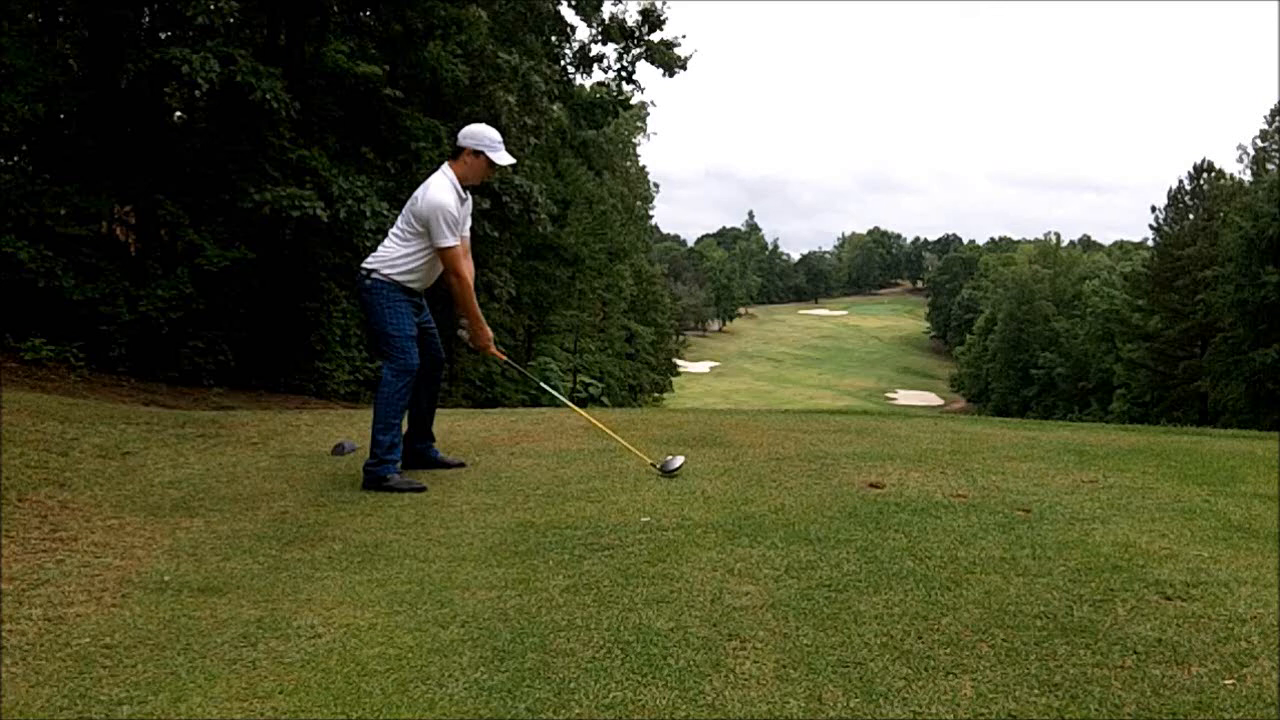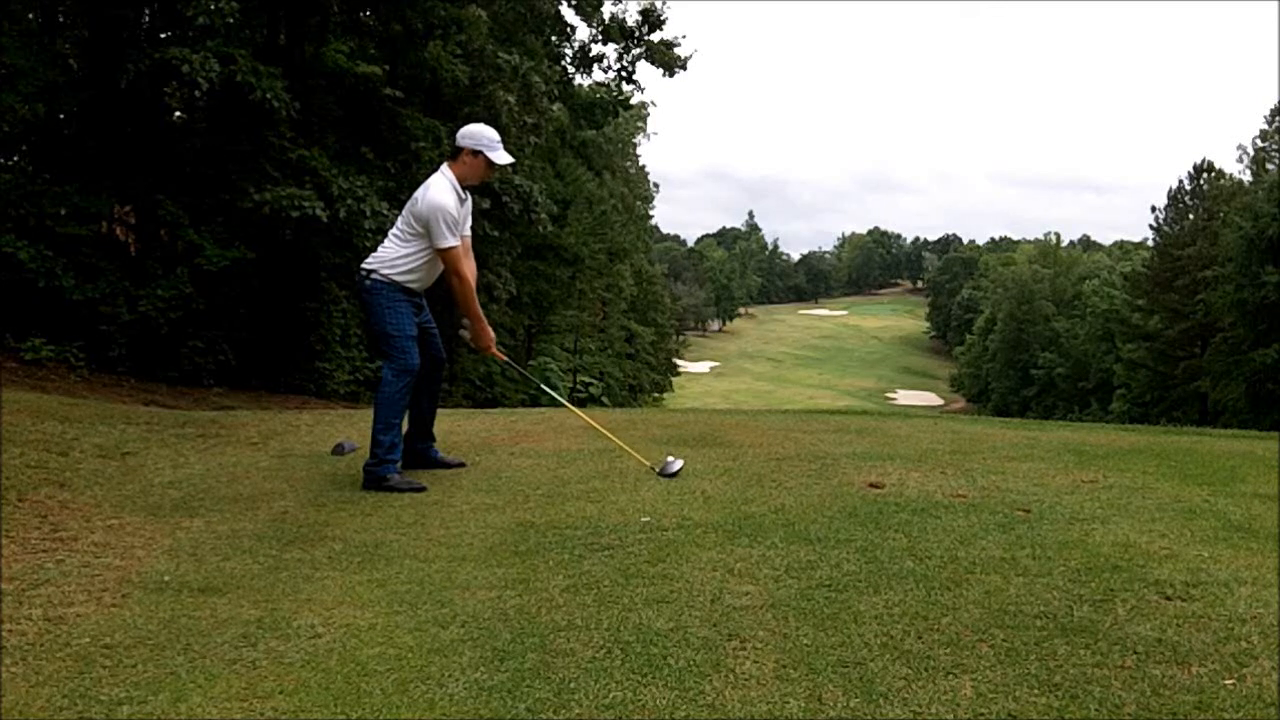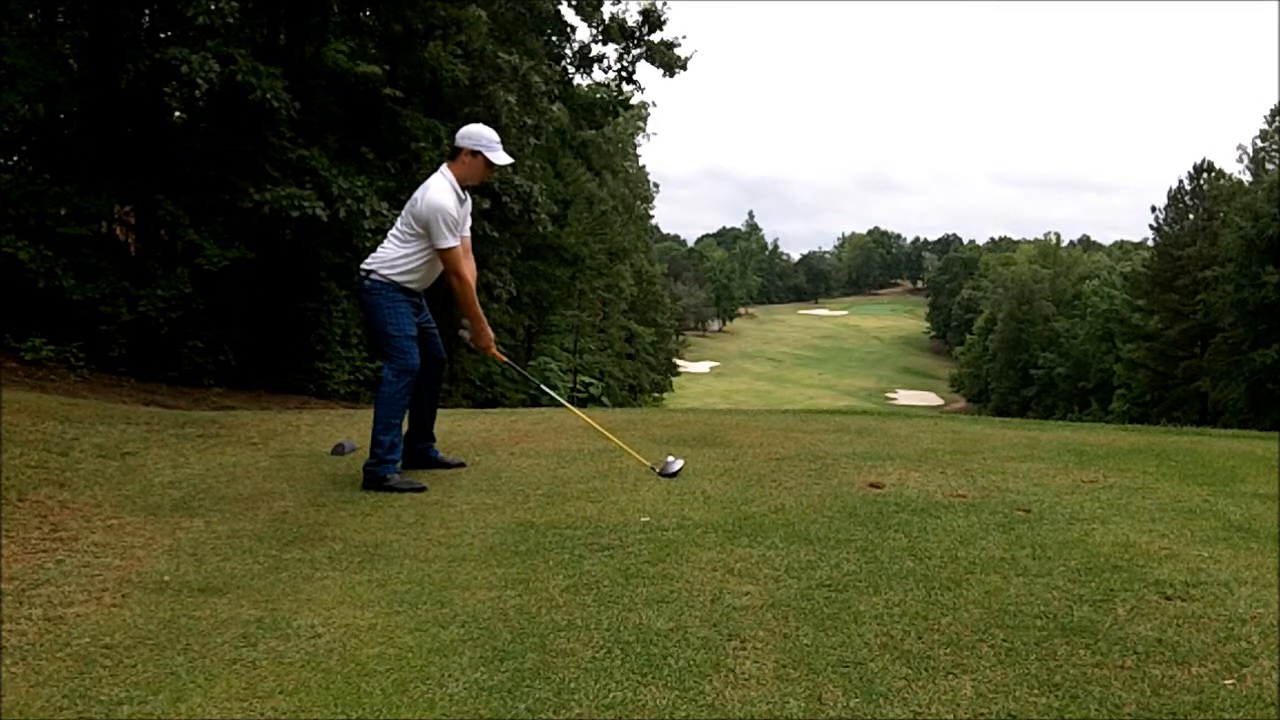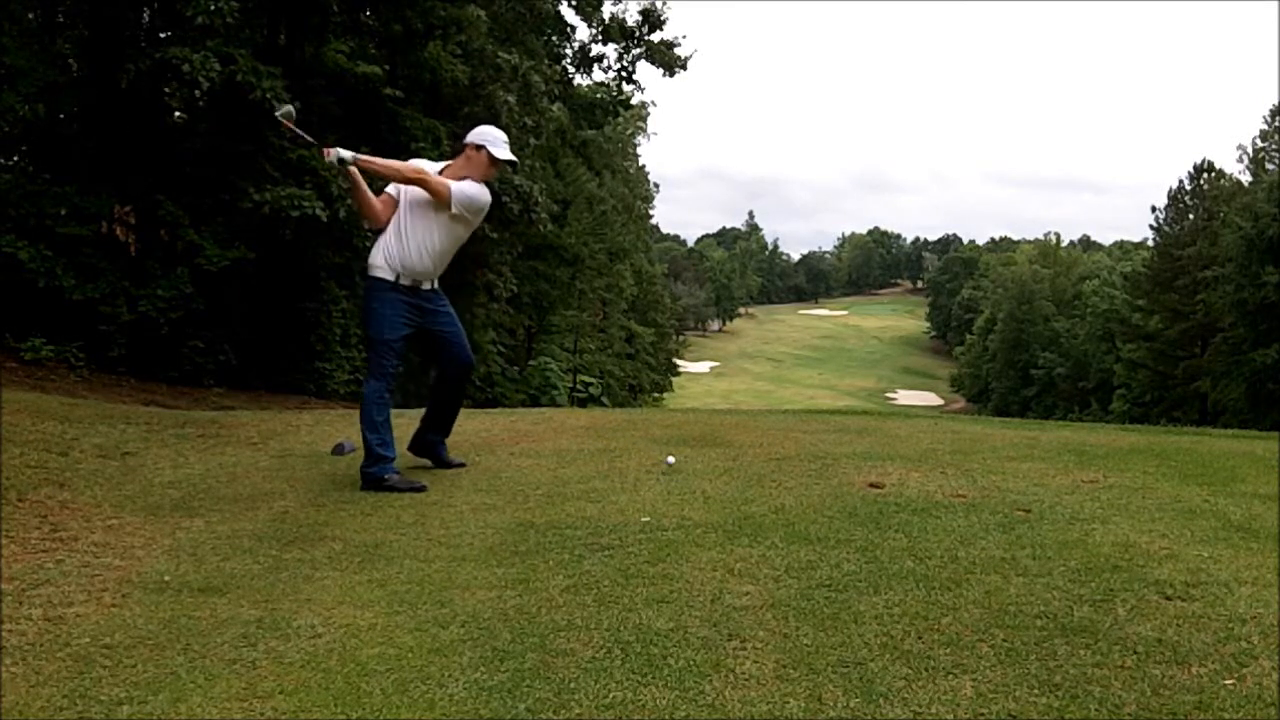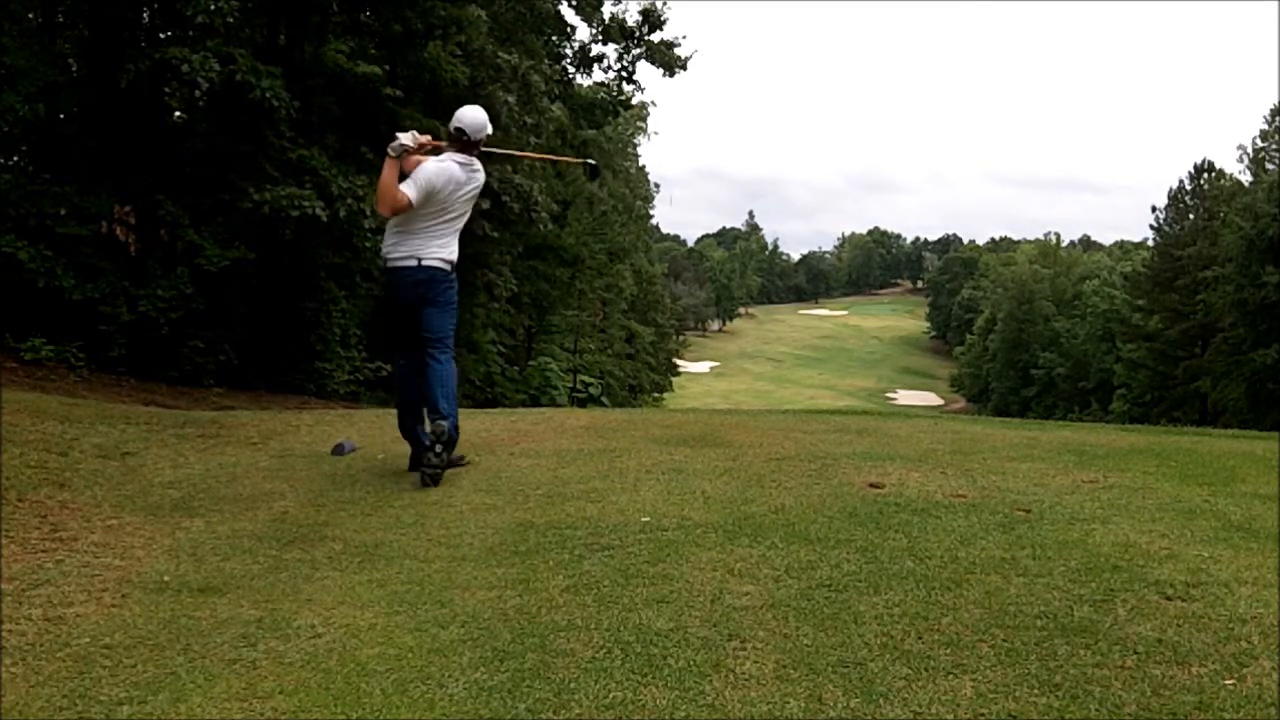
dt=1s
person 1, frame 1
left shoulder: (461, 195)
right shoulder: (440, 198)
left elbow: (464, 261)
right elbow: (455, 272)
left wrist: (468, 319)
right wrist: (478, 326)
left hip: (409, 289)
right hip: (385, 286)
left knee: (431, 362)
right knee: (403, 365)
left ankle: (418, 448)
right ankle: (381, 468)
person 1, frame 2
left shoulder: (461, 196)
right shoulder: (440, 199)
left elbow: (466, 261)
right elbow: (456, 273)
left wrist: (471, 320)
right wrist: (480, 326)
left hip: (408, 289)
right hip: (385, 286)
left knee: (432, 362)
right knee: (403, 366)
left ankle: (418, 448)
right ankle: (381, 468)
person 1, frame 3
left shoulder: (461, 196)
right shoulder: (440, 200)
left elbow: (466, 261)
right elbow: (456, 274)
left wrist: (471, 320)
right wrist: (480, 327)
left hip: (409, 290)
right hip: (385, 287)
left knee: (432, 362)
right knee: (404, 366)
left ankle: (419, 449)
right ankle: (381, 469)
person 1, frame 4
left shoulder: (477, 198)
right shoulder: (414, 174)
left elbow: (417, 176)
right elbow: (379, 218)
left wrist: (358, 160)
right wrist: (354, 175)
left hip: (427, 291)
right hip: (387, 288)
left knee: (460, 363)
right knee: (382, 373)
left ankle: (429, 442)
right ankle: (377, 469)
person 1, frame 5
left shoulder: (433, 170)
right shoulder: (476, 173)
left elbow: (385, 208)
left wrist: (394, 156)
right wrist: (410, 153)
left hip: (400, 272)
right hip: (438, 273)
left knee: (407, 358)
right knee: (439, 352)
left ankle: (420, 447)
right ankle: (443, 425)
